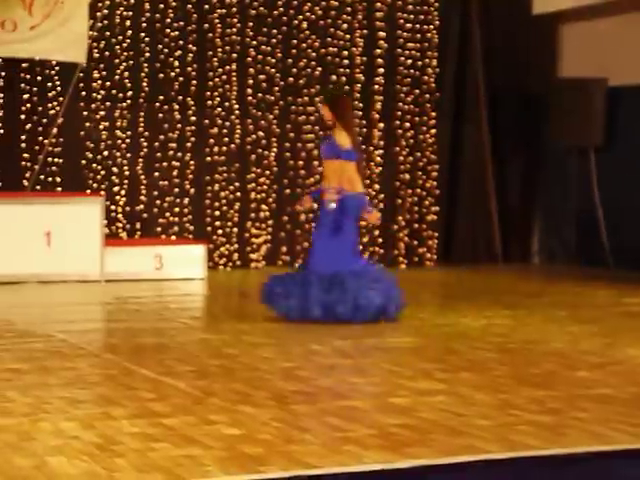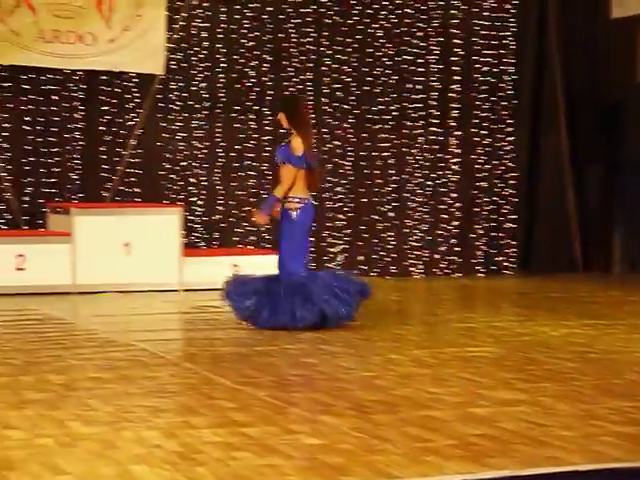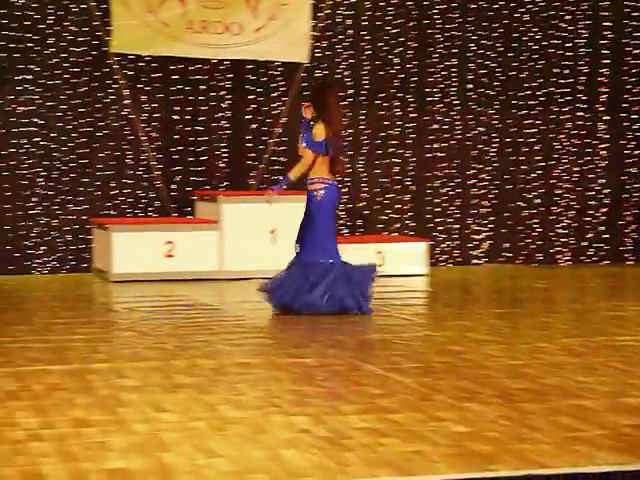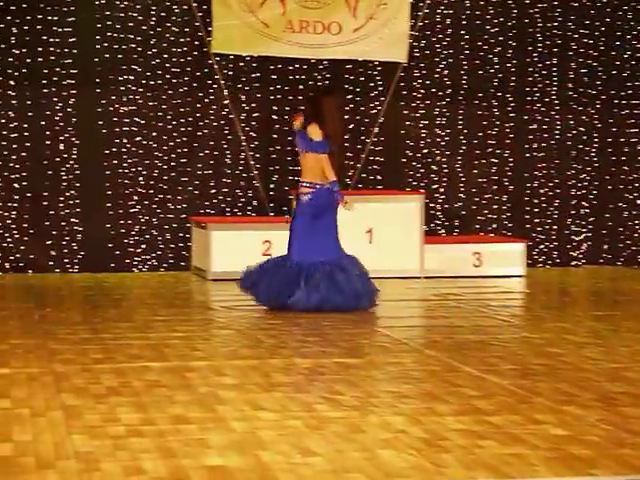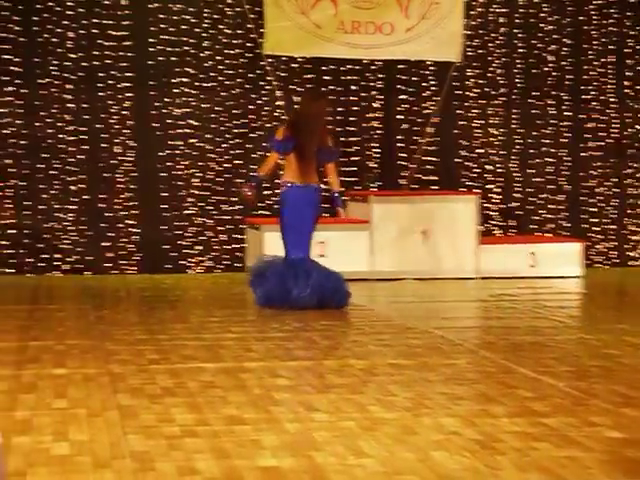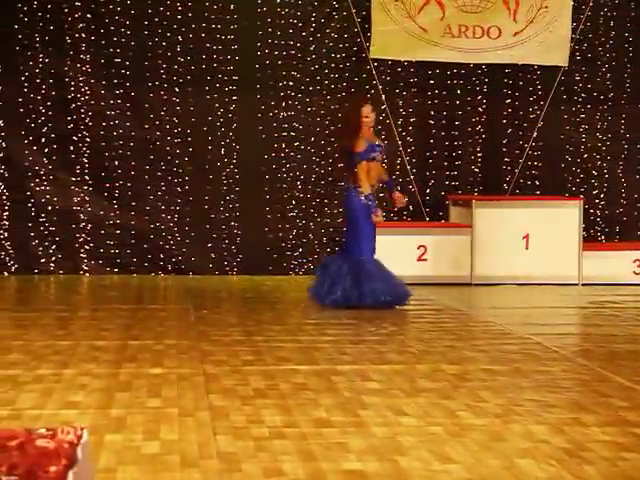
dt=0.7s
person 1, frame 1
left shoulder: (341, 136)
right shoulder: (338, 135)
left elbow: (351, 174)
left wrist: (365, 207)
right wrist: (314, 197)
left hip: (338, 202)
right hip: (333, 201)
left knee: (322, 256)
right knee: (343, 258)
left ankle: (315, 305)
right ankle: (374, 303)
person 1, frame 2
left shoulder: (296, 141)
right shoulder: (298, 140)
left elbow: (288, 181)
left wrist: (265, 208)
right wrist: (278, 203)
left hip: (296, 208)
right hip: (296, 207)
left knee: (291, 264)
right knee: (291, 264)
left ankle: (337, 296)
right ankle: (296, 313)
person 1, frame 3
left shoulder: (320, 128)
right shoulder: (326, 127)
left elbow: (305, 163)
right elbow: (303, 150)
left wrist: (278, 186)
right wrist: (305, 120)
left hip: (321, 190)
right hip: (324, 191)
left knee: (322, 248)
right knee: (307, 245)
left ankle: (337, 298)
person 1, frame 4
left shoulder: (313, 129)
right shoulder: (324, 131)
left elbow: (325, 163)
left wrist: (338, 193)
right wrist: (298, 130)
left hip: (311, 192)
right hip: (325, 194)
left knee: (300, 247)
right knee: (328, 248)
left ankle: (295, 296)
right ankle: (347, 293)
person 1, frame 5
left shoulder: (286, 131)
right shoulder: (324, 138)
left elbow: (271, 161)
right elbow: (331, 172)
left wrist: (253, 183)
right wrist: (338, 202)
left hip: (290, 192)
right hip: (312, 193)
left knee: (294, 246)
right knee: (301, 244)
left ankle: (315, 288)
right ankle: (301, 291)
person 1, frame 6
left shoulder: (371, 136)
right shoulder: (360, 143)
left elbow: (377, 167)
right elbow: (362, 178)
left wrist: (393, 190)
right wrist: (375, 208)
left hip: (363, 197)
right hip: (360, 198)
left knee: (354, 247)
right knee: (364, 249)
left ankle: (338, 290)
right ankle: (369, 294)
